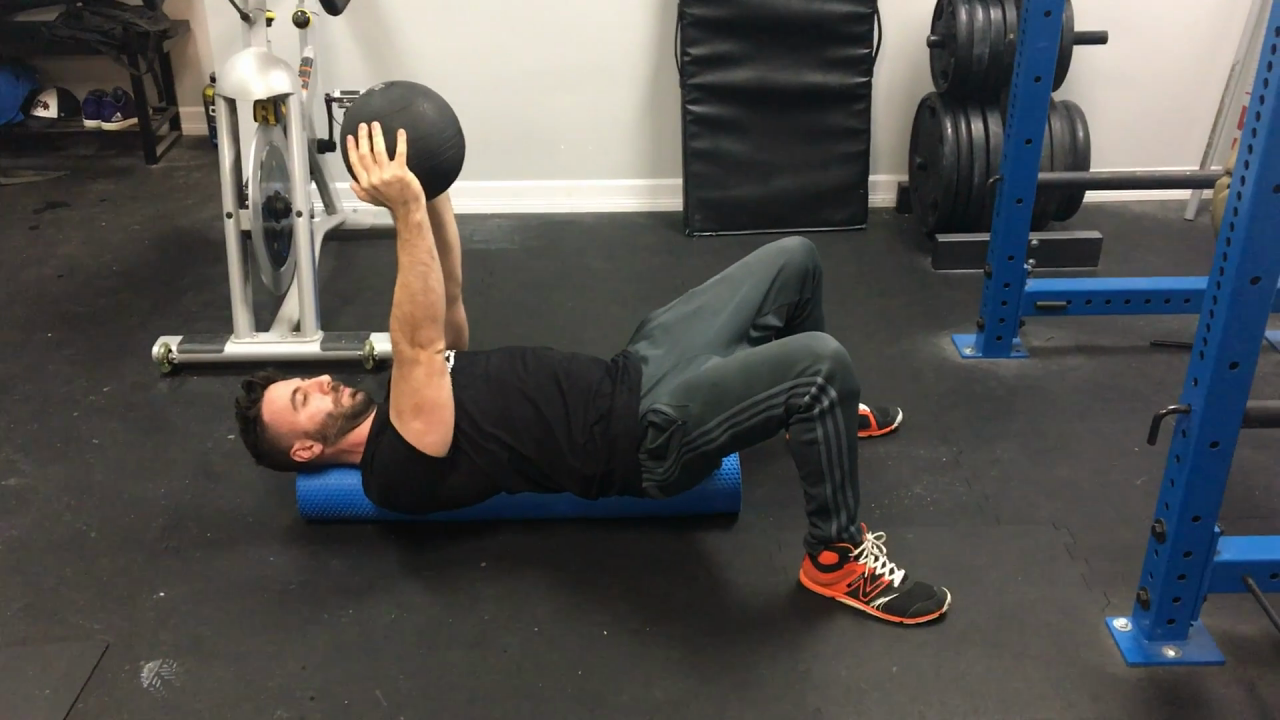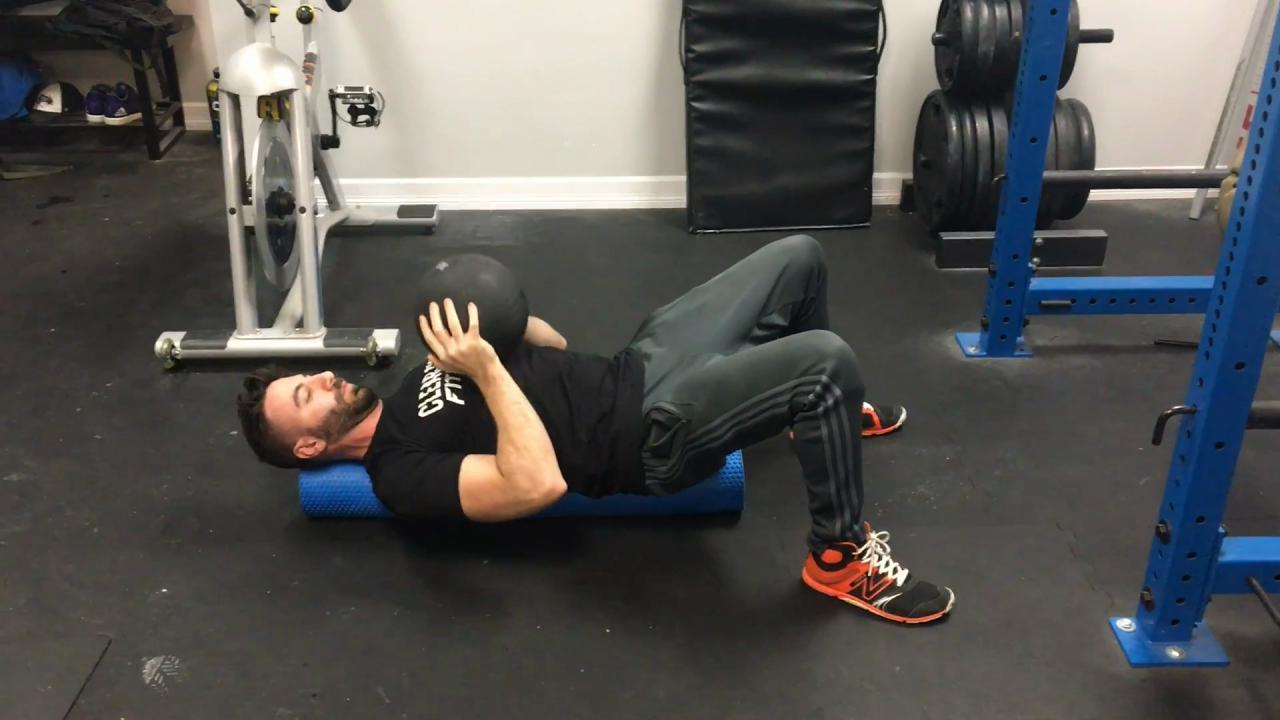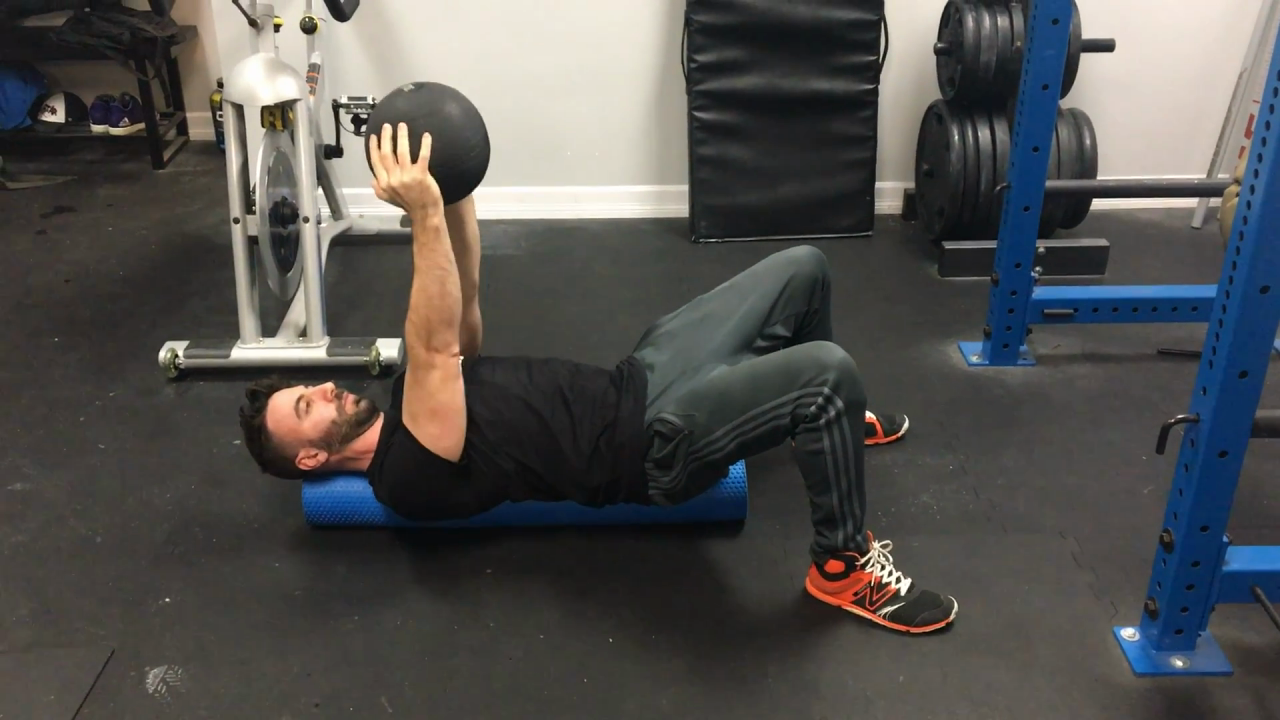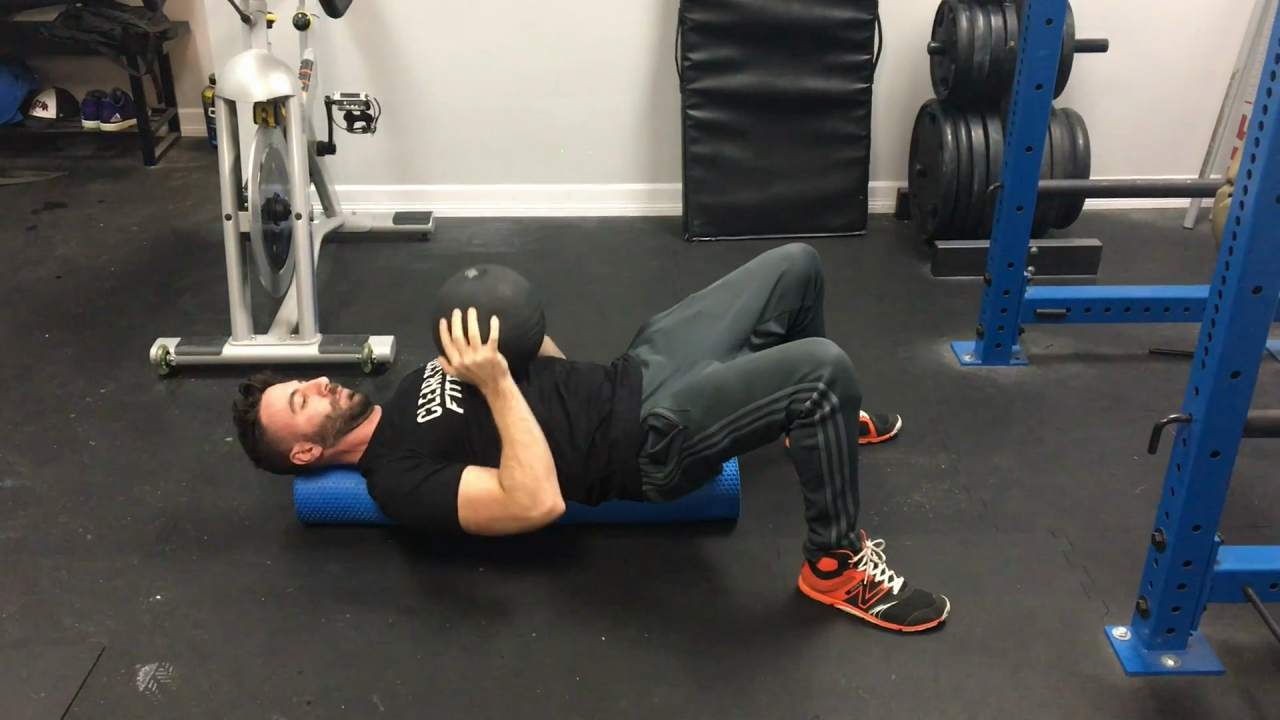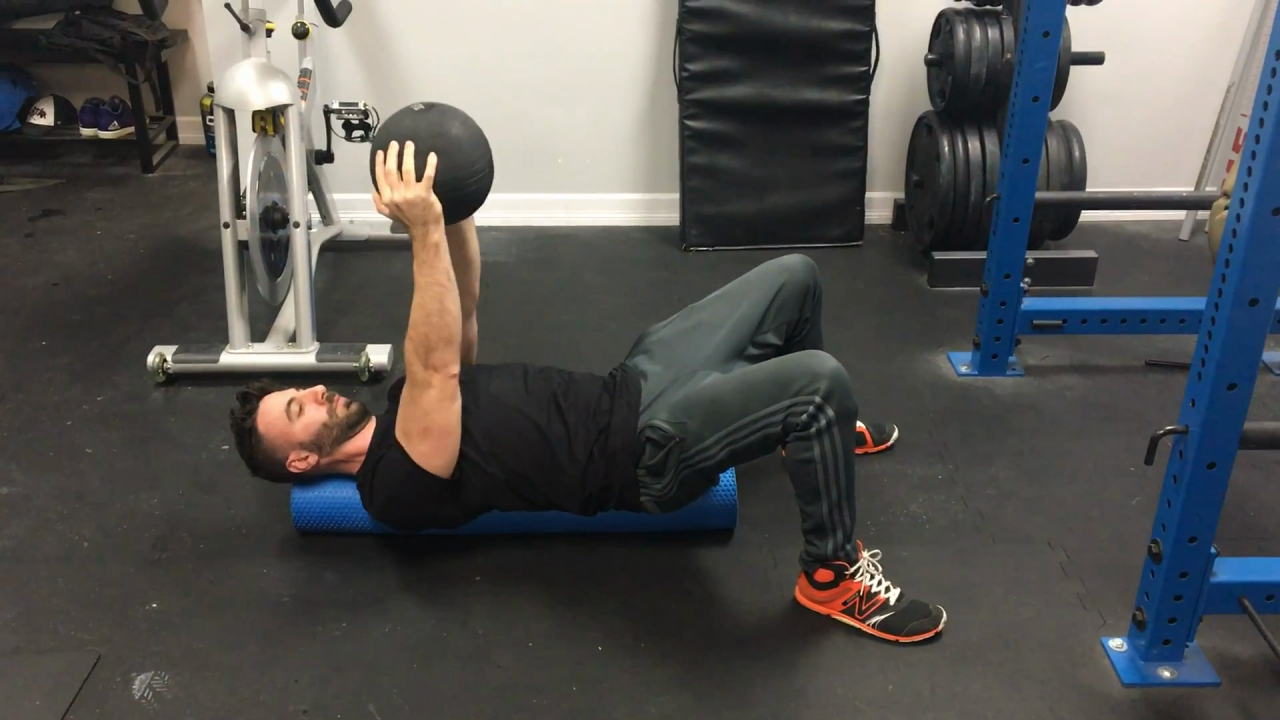
dt=1s
person 1, frame 1
left shoulder: (398, 407)
right shoulder: (397, 474)
left elbow: (445, 303)
right elbow: (418, 346)
left wrist: (431, 193)
right wrist: (407, 210)
left hip: (633, 374)
right hip: (645, 440)
left knee: (793, 259)
right knee: (822, 363)
left ankle: (815, 415)
right ankle: (837, 558)
person 1, frame 2
left shoulder: (415, 390)
right shoulder: (402, 476)
left elbow: (551, 346)
right elbow: (540, 485)
left wrist: (496, 316)
right wrist: (487, 367)
left hip: (637, 365)
right hip: (652, 435)
left knee: (799, 257)
right knee: (826, 358)
left ankle: (821, 413)
right ankle: (841, 557)
person 1, frame 3
left shoulder: (409, 404)
right shoulder: (409, 480)
left elbow: (459, 302)
right elbow: (436, 347)
left wrist: (453, 194)
right wrist: (424, 211)
left hip: (637, 381)
right hip: (652, 446)
left knee: (803, 269)
right knee: (827, 370)
left ankle: (826, 422)
right ankle: (843, 566)
person 1, frame 4
left shoulder: (412, 395)
right shoulder: (400, 481)
right elbow: (540, 502)
left wrist: (508, 329)
right wrist: (495, 381)
left hip: (633, 374)
right hip: (649, 441)
left knee: (795, 266)
right knee: (823, 366)
left ankle: (817, 422)
right ankle: (837, 565)
person 1, frame 5
left shoulder: (399, 412)
right shoulder: (398, 489)
left elbow: (457, 313)
right elbow: (436, 367)
left wrist: (450, 212)
right wrist: (424, 228)
left hip: (630, 390)
right hip: (644, 455)
left knee: (794, 277)
right knee: (819, 379)
left ankle: (811, 431)
right ankle: (832, 575)
